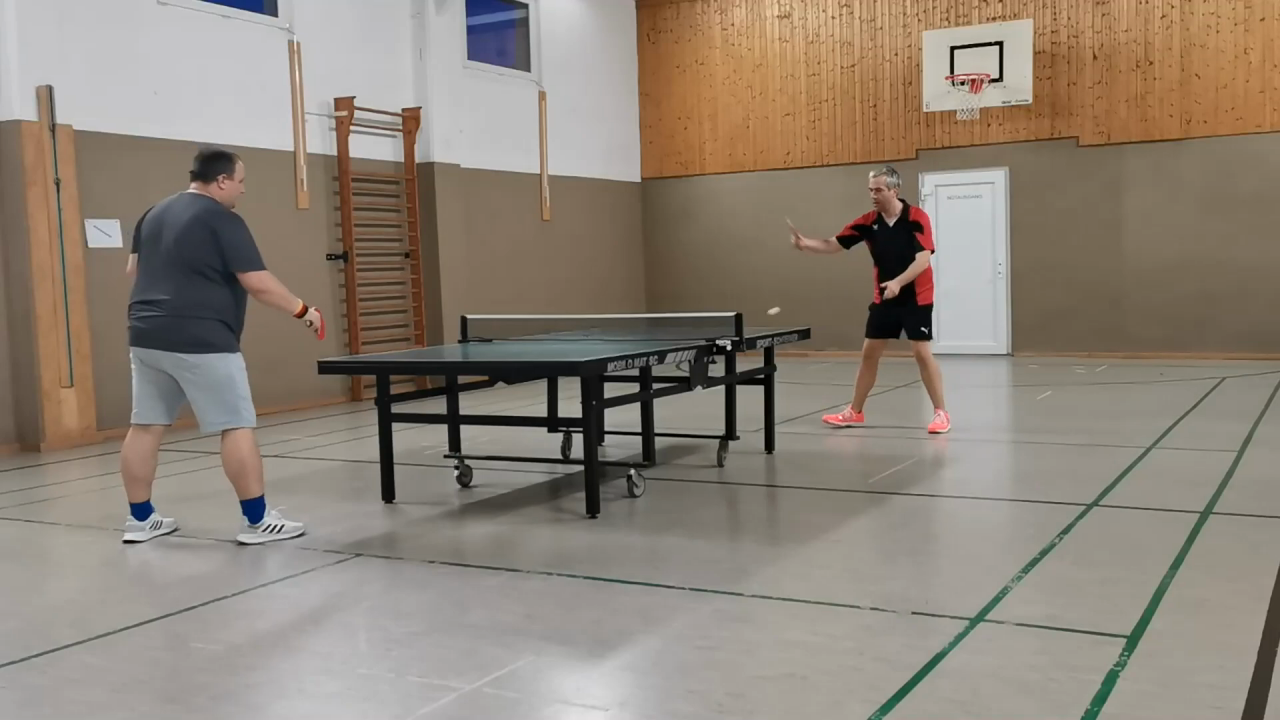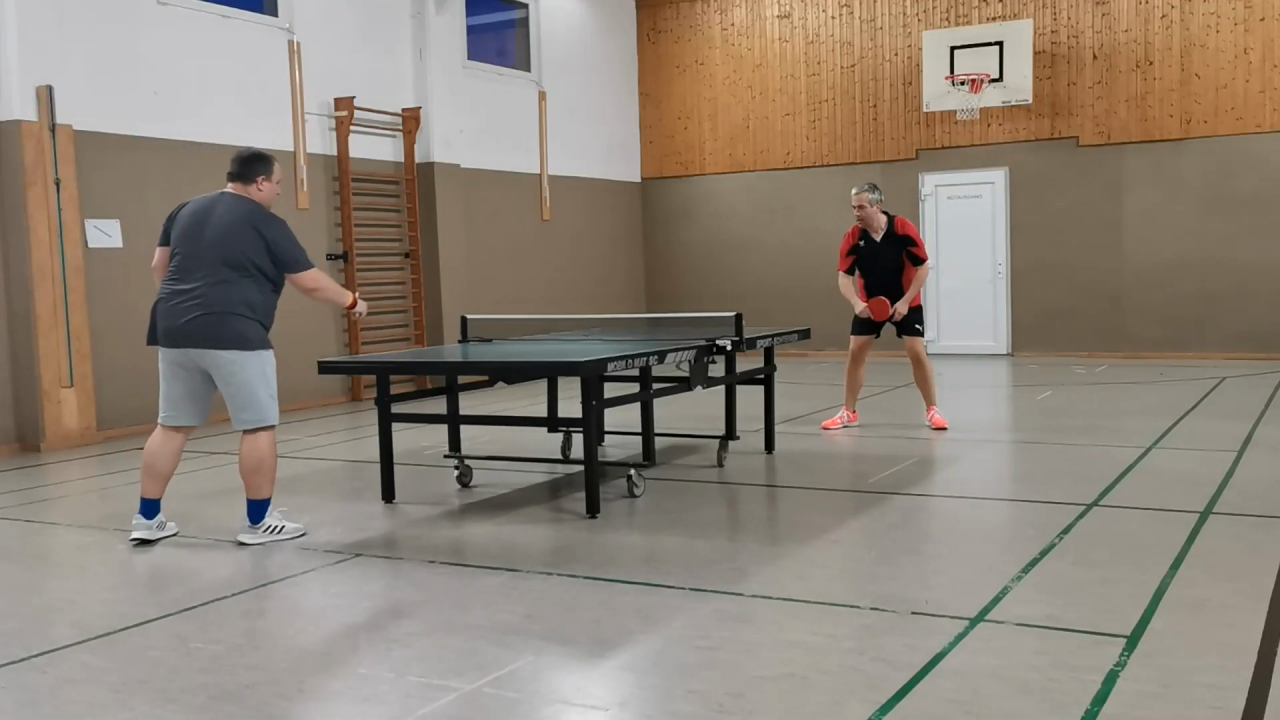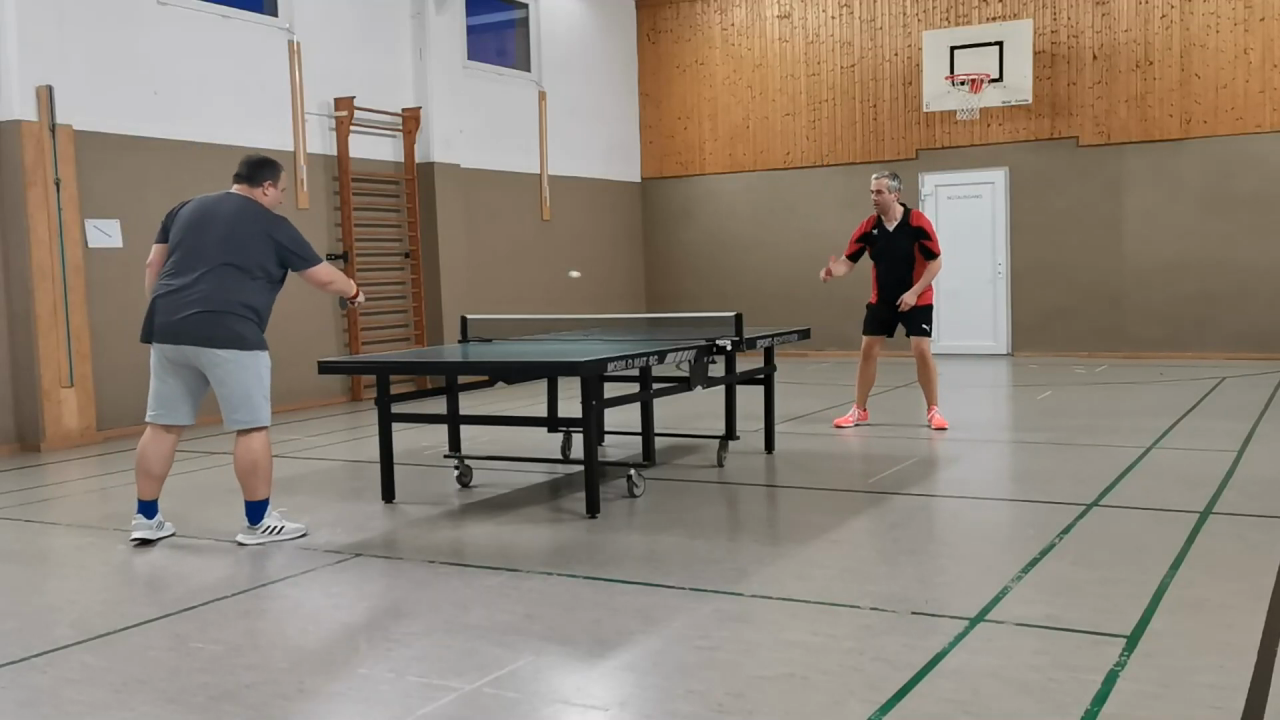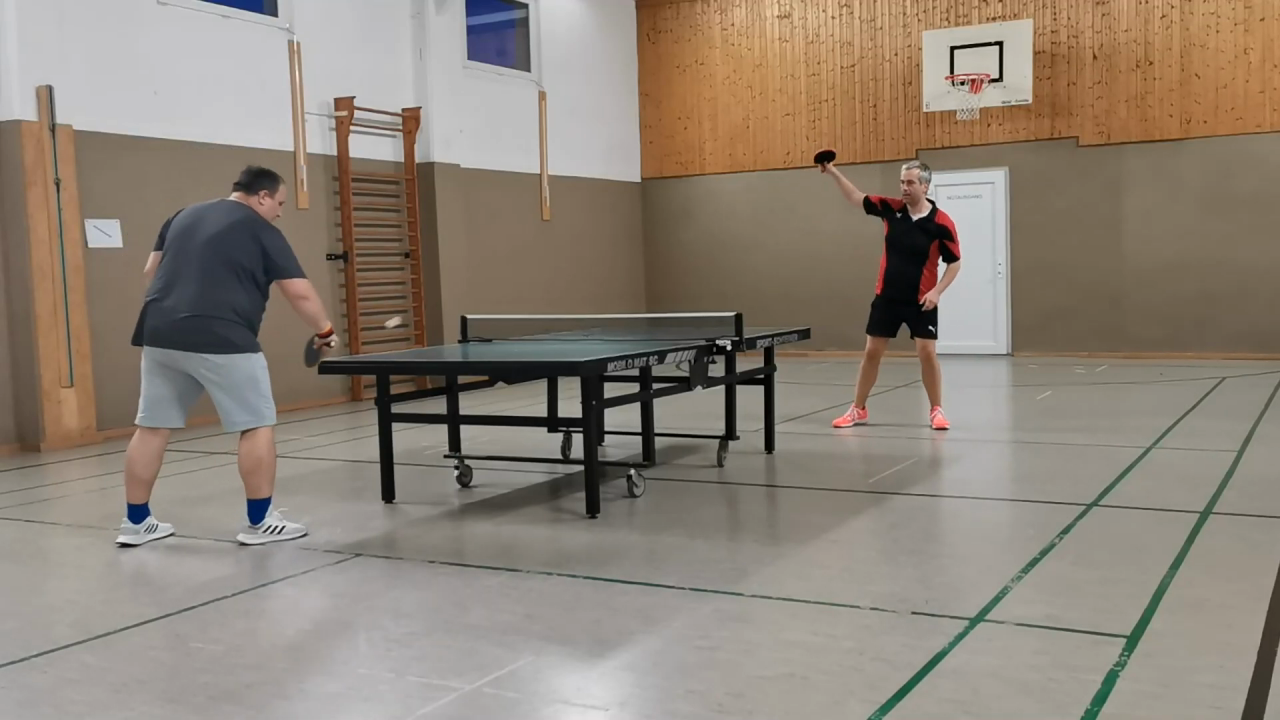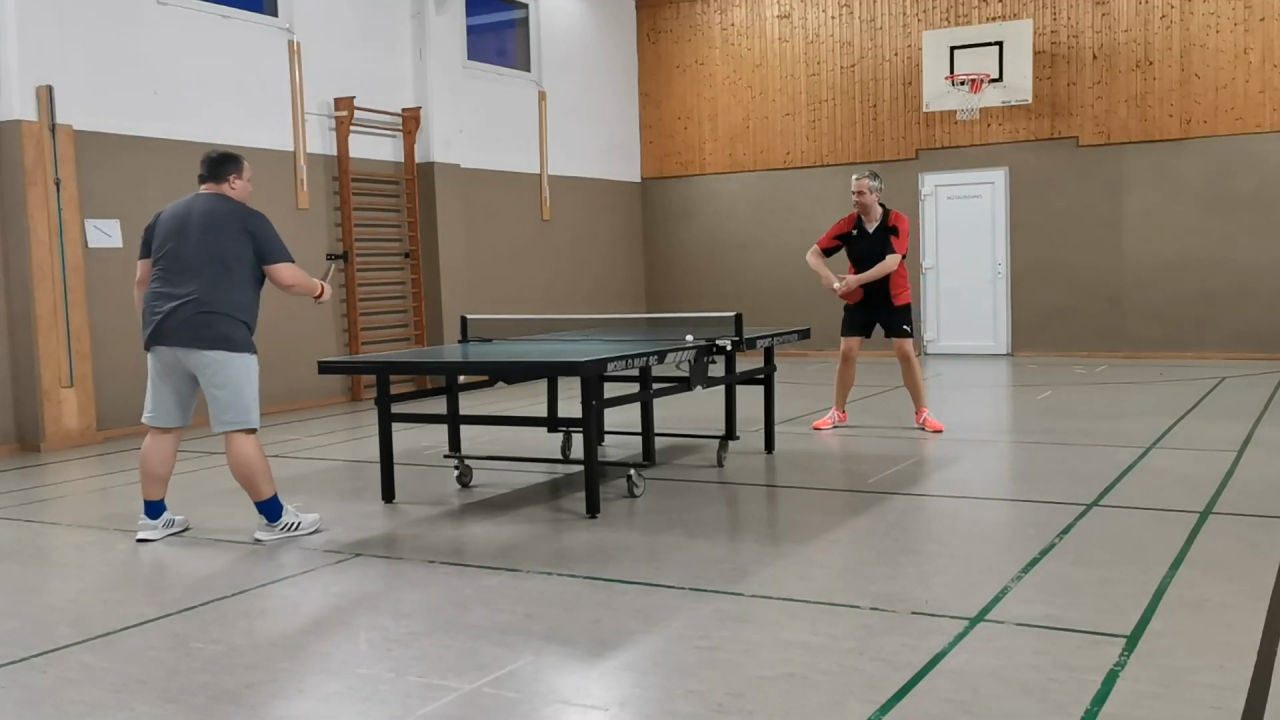
dt=1s
person 1, frame 1
left shoulder: (154, 214)
right shoulder: (223, 221)
left elbow: (134, 270)
right elbow: (258, 284)
right wrist: (302, 309)
left hip: (147, 336)
right hip: (202, 340)
left knee: (145, 426)
right knee: (236, 427)
left ankle: (140, 519)
right ankle: (257, 520)
person 1, frame 2
left shoulder: (185, 211)
right shoulder: (266, 224)
left elbow: (159, 267)
right elbow: (310, 282)
right wrist: (350, 300)
left hip: (175, 334)
right hip: (232, 337)
left knee: (172, 426)
right knee: (259, 426)
left ankle: (147, 518)
right ankle: (259, 521)
person 1, frame 3
left shoulder: (185, 210)
right shoulder: (272, 226)
left elbow: (154, 265)
right elbow: (323, 276)
left wrist: (164, 313)
right wrist: (353, 291)
left hip: (170, 333)
right hip: (229, 337)
left knee: (163, 425)
right knee: (252, 427)
left ankle: (146, 517)
right ankle: (258, 522)
person 1, frame 4
left shoulder: (184, 217)
right shoulder: (263, 232)
left elbow: (152, 271)
right elbow: (301, 293)
right wrist: (325, 330)
left hip: (161, 337)
right hip: (221, 341)
left knee: (152, 427)
right knee: (257, 425)
left ankle: (135, 521)
right ankle: (260, 521)
person 1, frame 5
left shoulder: (163, 217)
right shoulder: (248, 220)
left elbow: (142, 279)
right elbow: (287, 278)
right wrist: (318, 288)
left hip: (166, 337)
right hip: (219, 338)
left knee: (162, 428)
right knee: (239, 430)
left ankle: (153, 518)
right ankle: (275, 518)
person 2, frame 1
left shoulder: (917, 218)
right shoulder: (867, 222)
left elbow: (923, 259)
right elbow: (832, 244)
left wrist: (899, 282)
right wrist: (806, 243)
left hip: (915, 299)
right hip: (882, 300)
left knee: (922, 353)
right knee: (869, 354)
left ankle: (940, 413)
right ankle: (854, 412)
person 2, frame 2
left shoulder: (904, 229)
right shoulder: (852, 238)
left elbow: (922, 268)
right elbow: (845, 277)
left wrist: (905, 301)
right wrist: (857, 303)
left hip: (905, 303)
right hip: (869, 304)
left knee: (917, 353)
right knee: (856, 352)
left ankle: (932, 411)
right ankle: (848, 412)
person 2, frame 3
left shoulder: (918, 223)
right shoulder: (868, 227)
left elbow: (935, 262)
right elbow: (847, 262)
left wrist: (913, 292)
right wrist: (831, 270)
left hip: (916, 300)
right hip: (881, 301)
left knee: (922, 352)
right knee: (867, 352)
left ankle: (933, 411)
right ankle: (859, 410)
person 2, frame 4
left shoulder: (942, 222)
right shoulder: (891, 208)
left elbow: (954, 263)
right elbow: (856, 197)
left wrist: (937, 291)
right wrist: (832, 171)
left hip: (921, 301)
right hip: (886, 298)
left knee: (927, 353)
right knee: (872, 352)
left ankle: (936, 411)
right ankle: (858, 409)
person 2, frame 5
left shoulder: (897, 222)
right shoulder: (846, 225)
left elbow: (892, 262)
right elbow: (813, 255)
left wrist: (857, 279)
right wrist: (831, 280)
left hip: (894, 300)
right hip: (858, 301)
left knee: (906, 353)
right knee: (847, 353)
left ankle: (922, 413)
right ankle: (838, 412)
